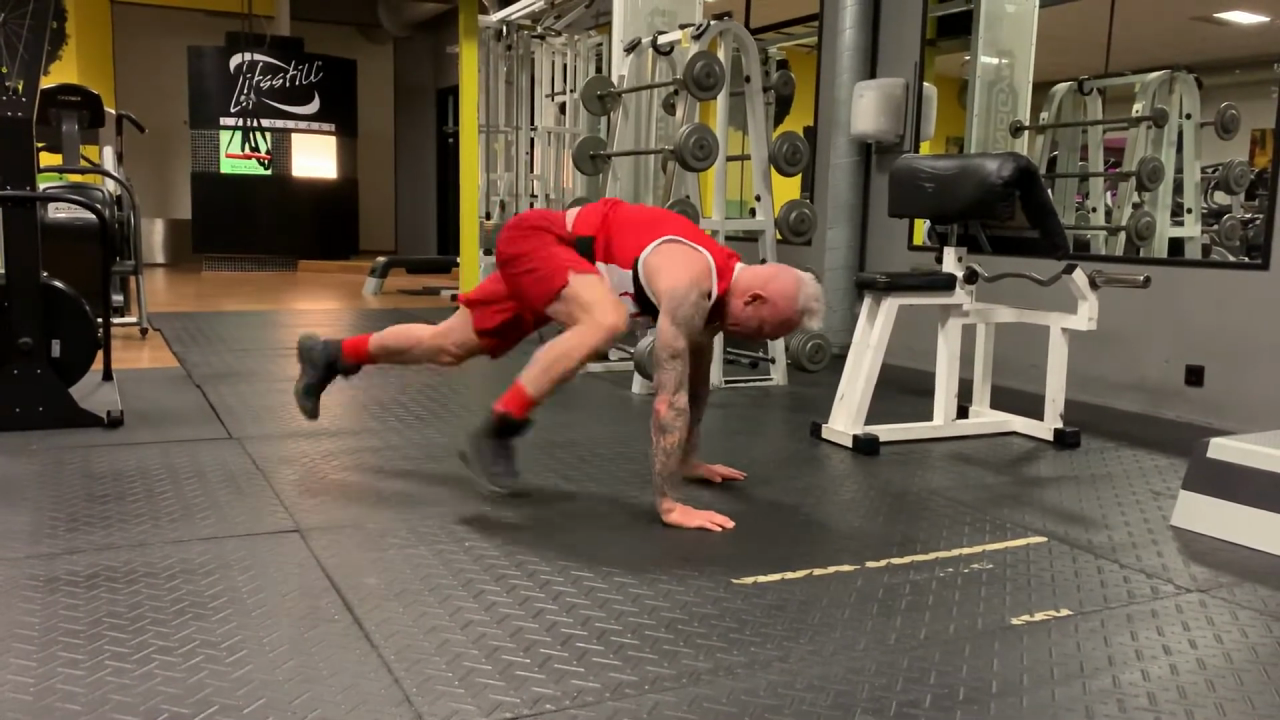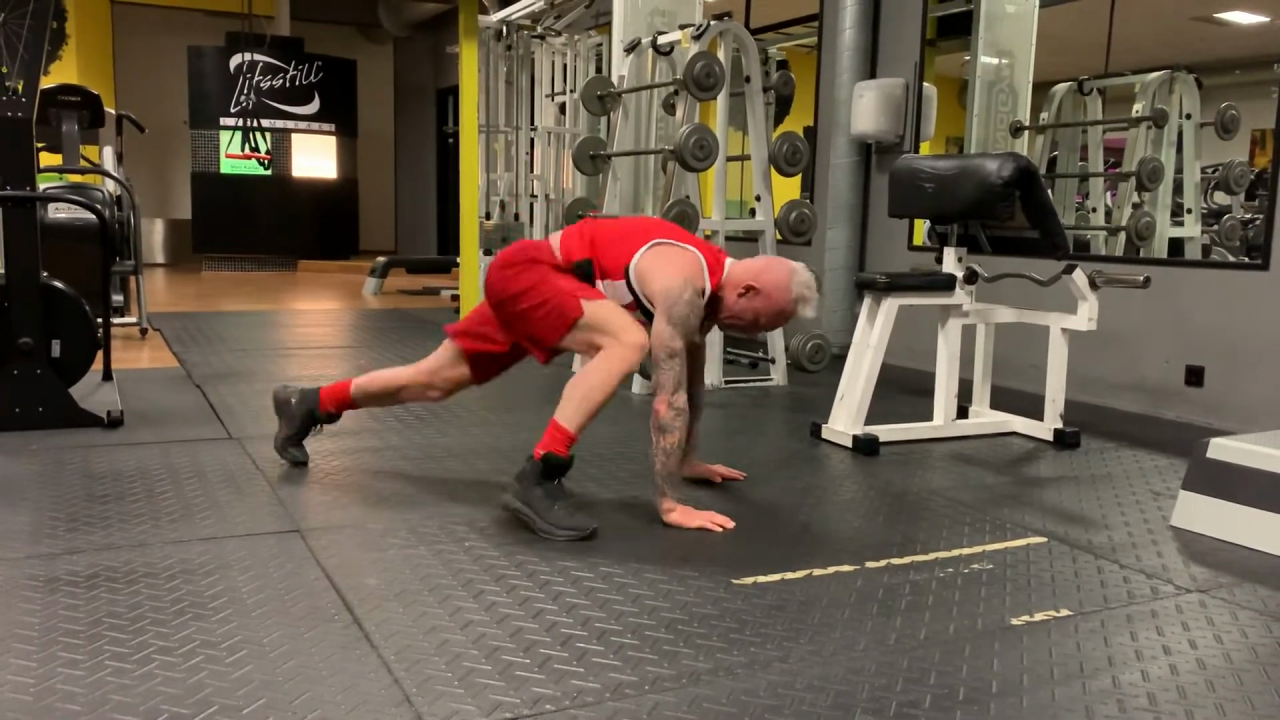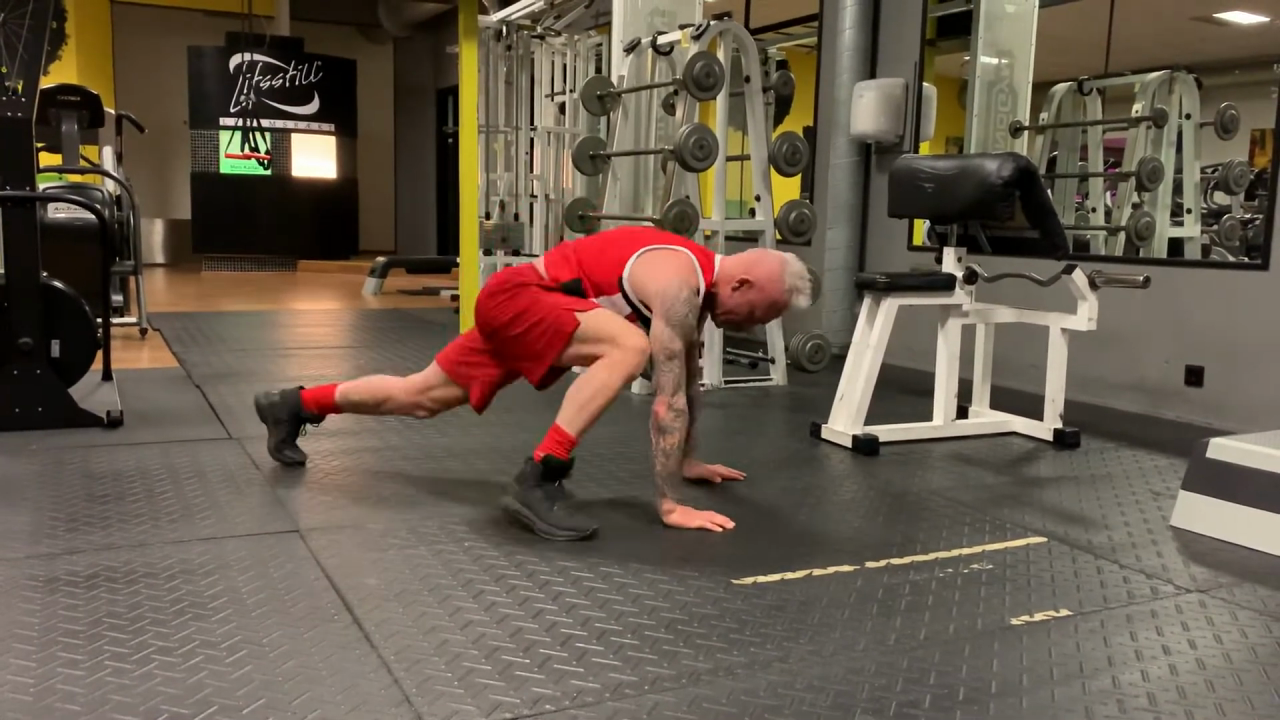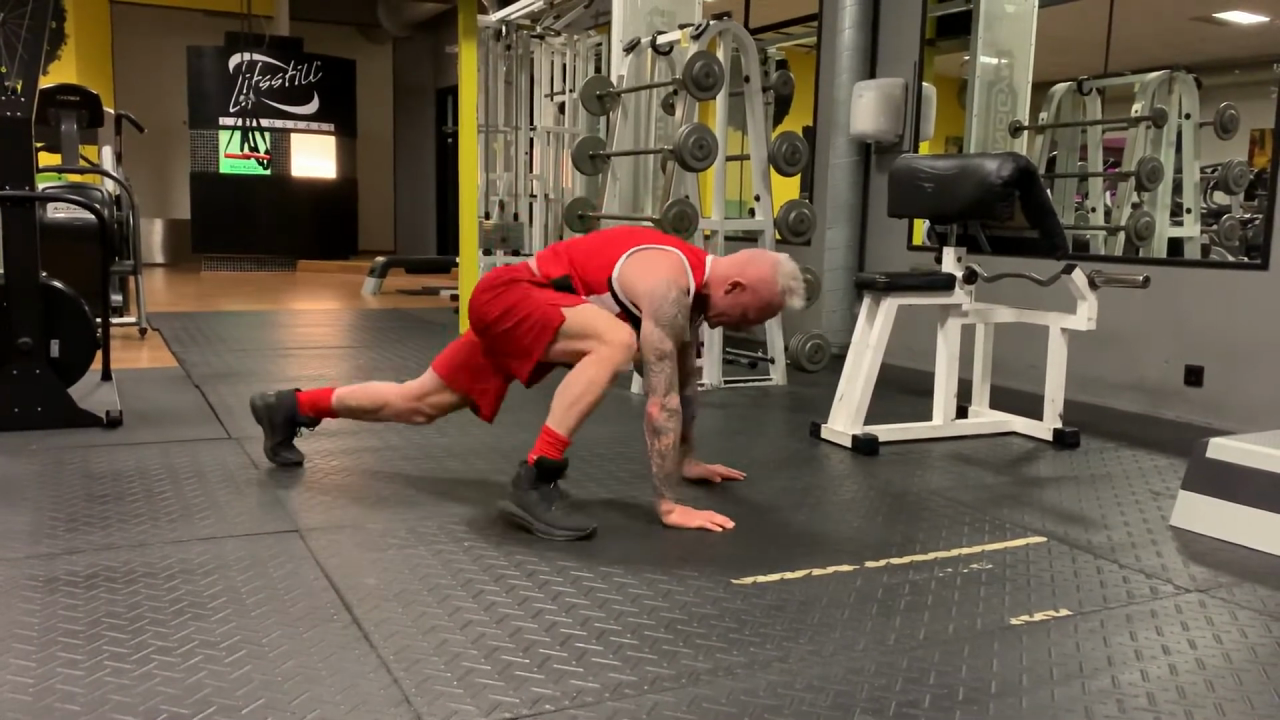
dt=0.1s
person 1, frame 1
left shoulder: (716, 283)
right shoulder: (689, 285)
left elbow: (696, 377)
right elbow: (671, 395)
left wrist: (692, 461)
right wrist: (669, 501)
left hip: (563, 251)
right hip: (534, 237)
left knee: (451, 343)
right knee: (606, 319)
left ankle: (332, 354)
right ankle: (495, 433)
person 1, frame 2
left shoulder: (708, 278)
right shoulder: (683, 285)
left elbow: (690, 379)
right elbow: (668, 396)
left wrist: (687, 462)
right wrist: (671, 504)
left hip: (548, 278)
right hip: (523, 273)
left knee: (432, 383)
right knee: (626, 343)
left ankle: (309, 406)
right ankle: (540, 475)
person 1, frame 3
left shoulder: (699, 279)
right shoulder: (678, 283)
left elbow: (686, 378)
right elbow: (667, 398)
left wrist: (687, 460)
right wrist: (670, 503)
left hip: (533, 310)
right hip: (514, 300)
left knee: (420, 397)
right knee: (630, 347)
left ankle: (293, 405)
right ankle: (540, 479)
person 1, frame 4
left shoulder: (692, 280)
right shoulder: (668, 284)
left elbow: (683, 379)
right elbow: (661, 398)
left wrist: (686, 461)
right wrist: (669, 504)
left hip: (526, 305)
right hip: (506, 297)
left knee: (416, 405)
right knee: (617, 343)
left ankle: (290, 408)
right ankle: (535, 480)
